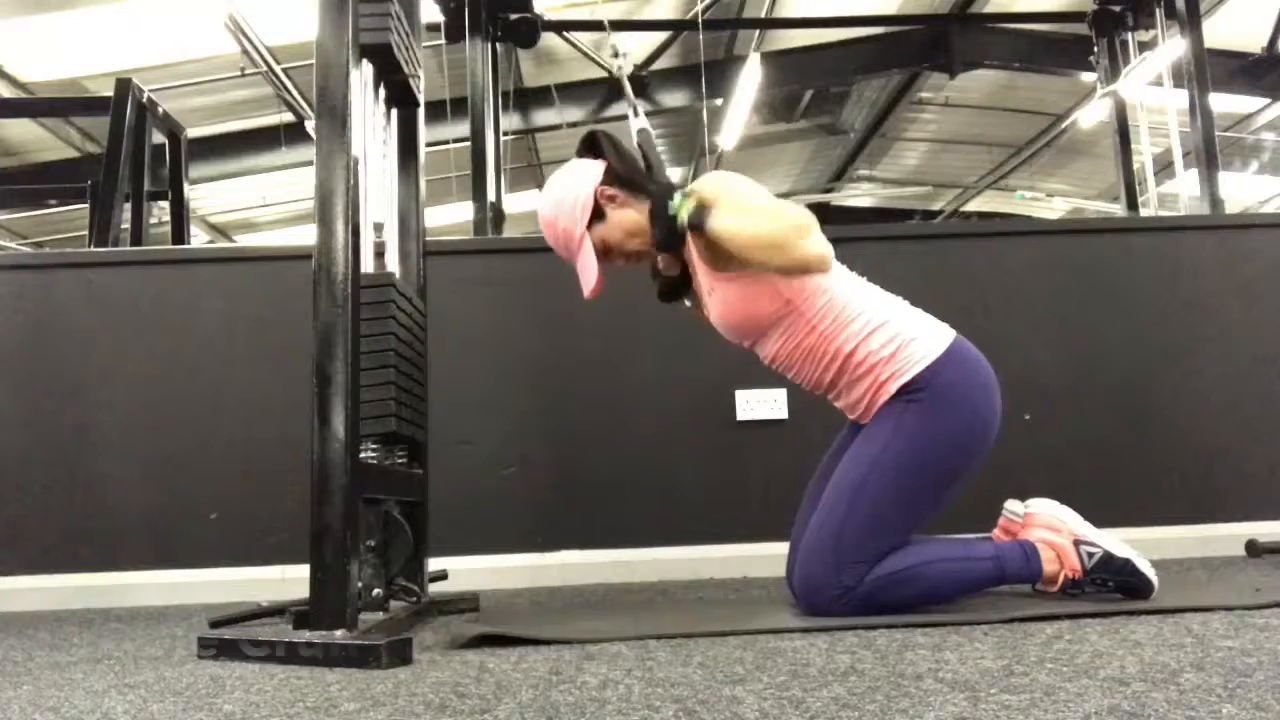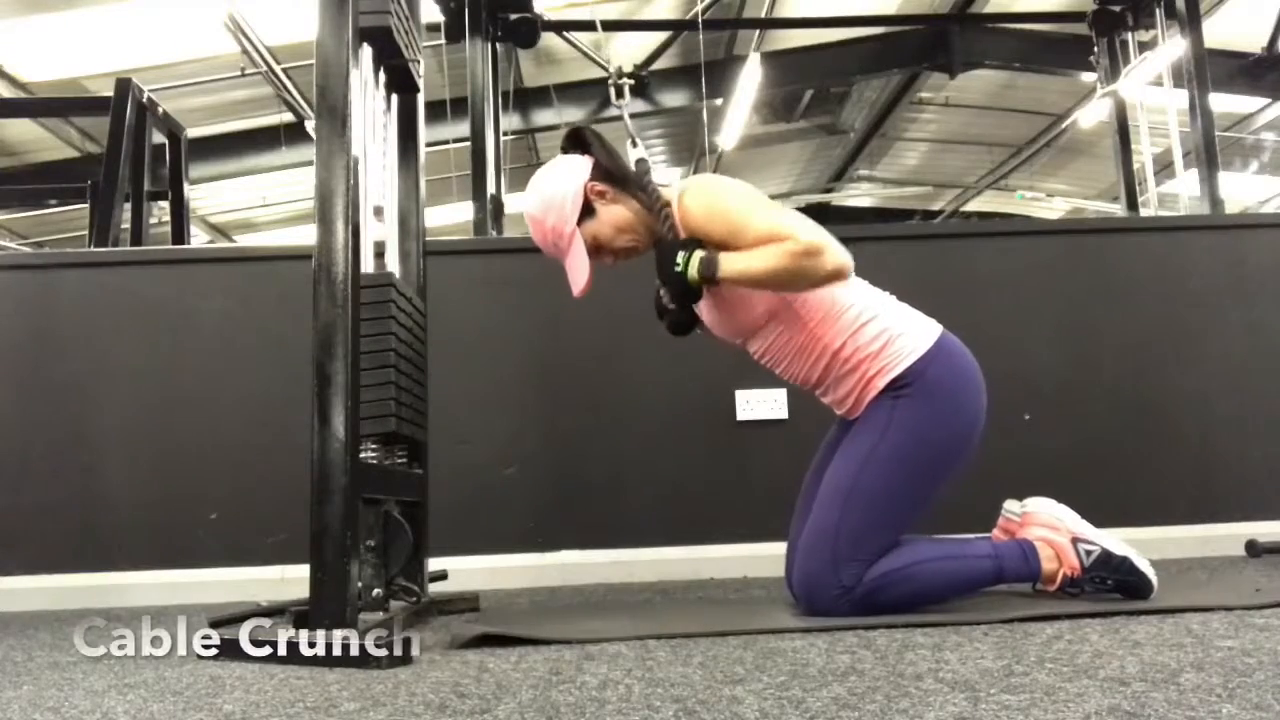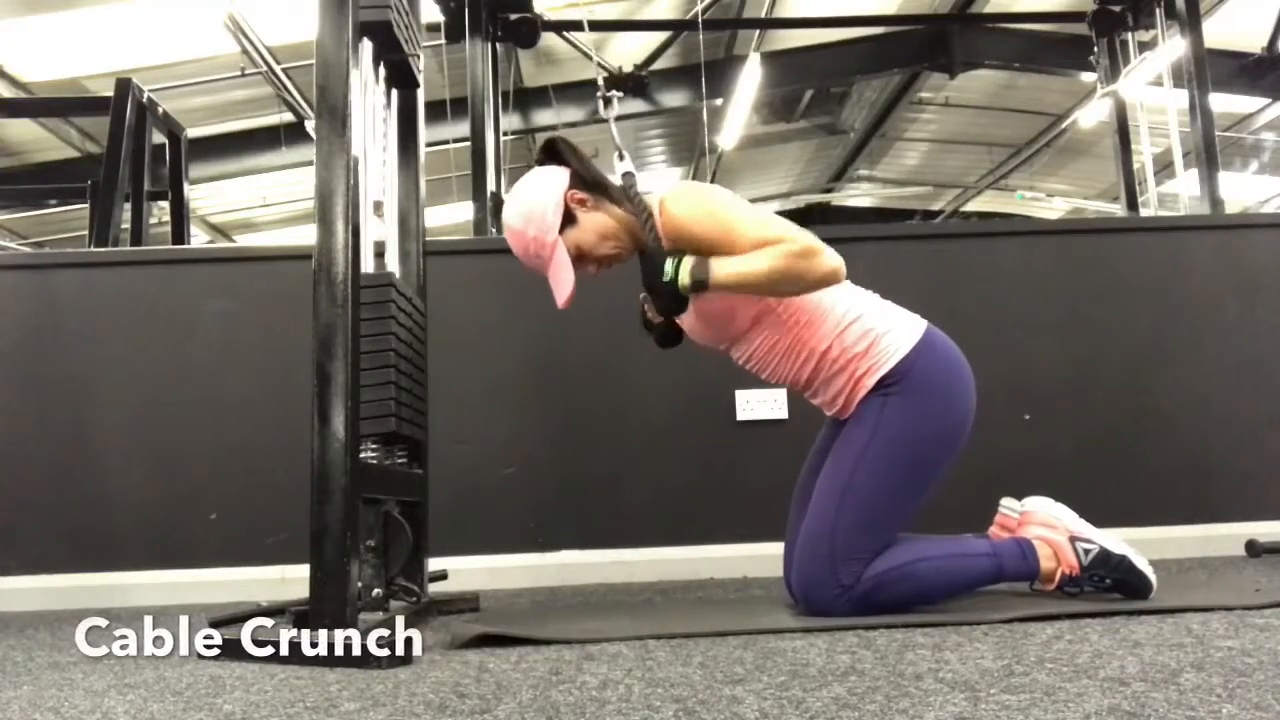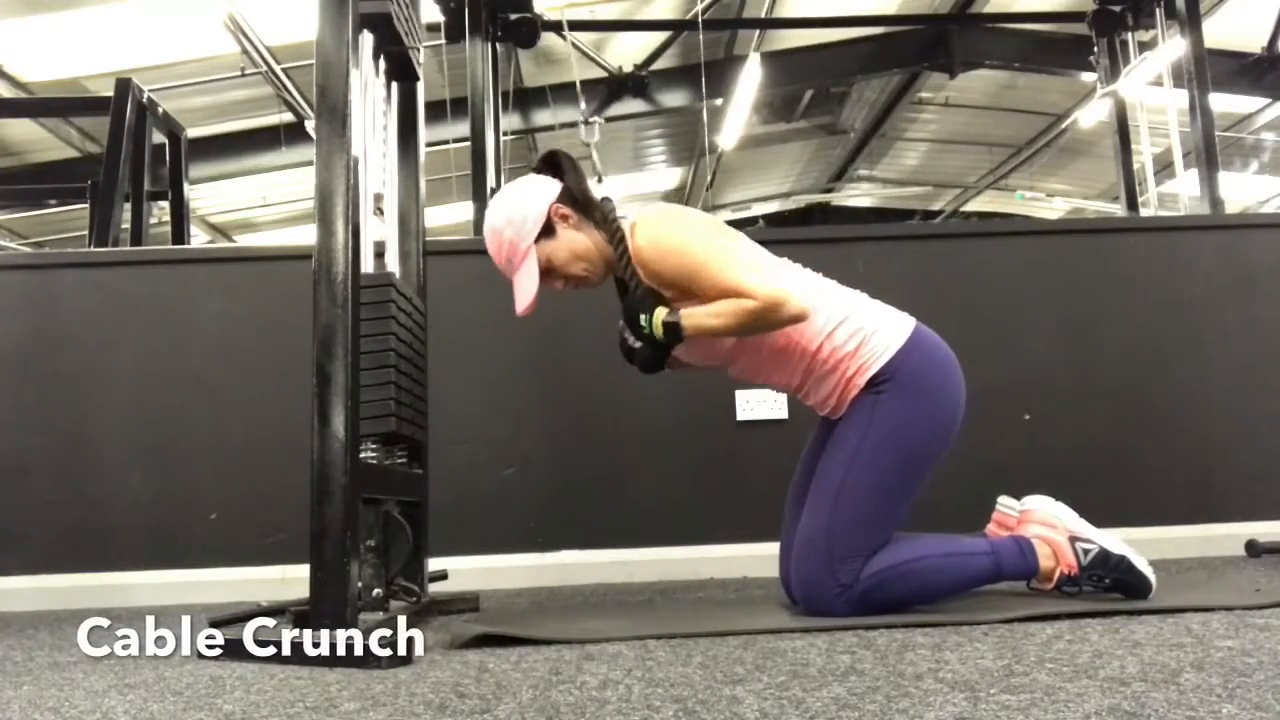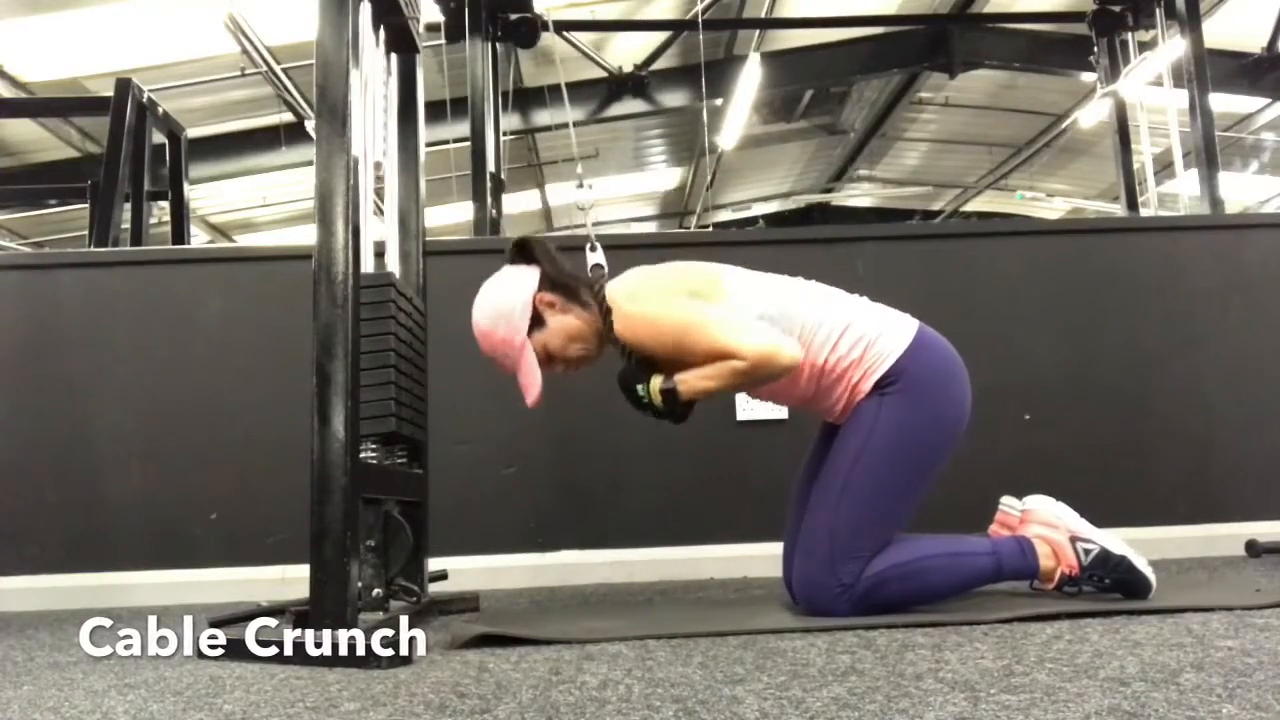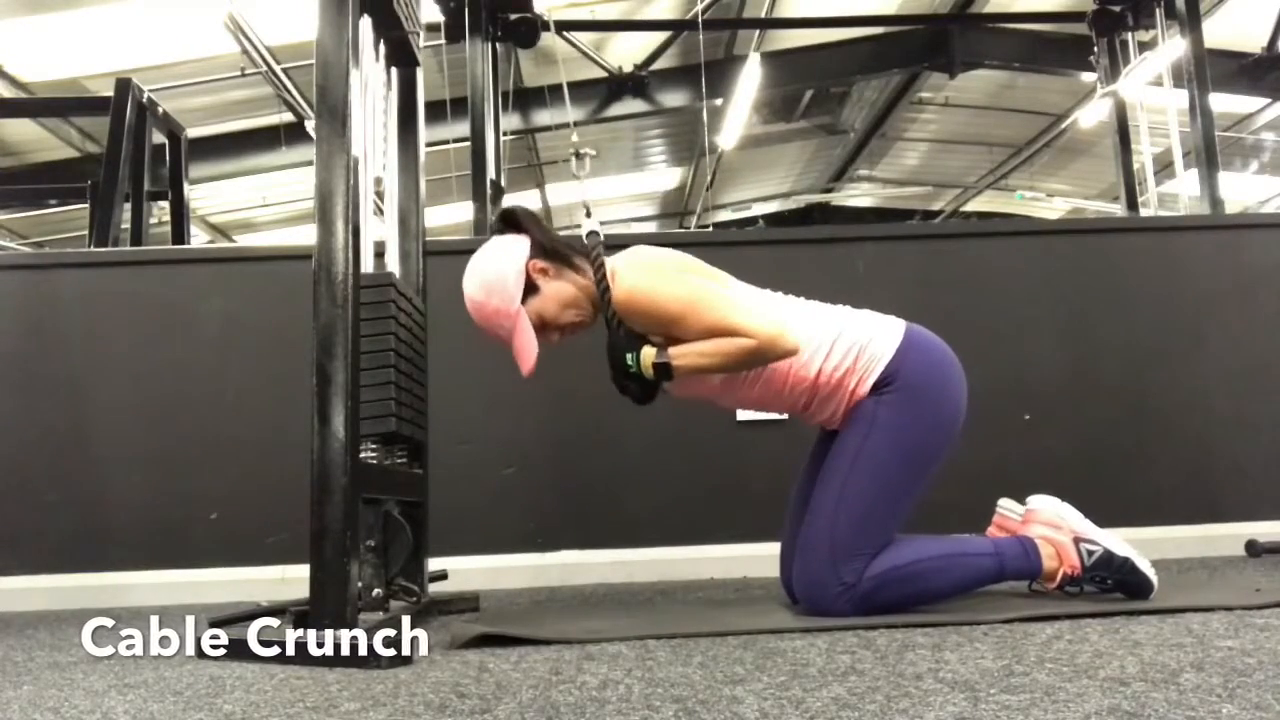
dt=0.5s
person 1, frame 1
left shoulder: (711, 197)
right shoulder: (690, 247)
left elbow: (810, 251)
left wrist: (697, 214)
right wrist: (686, 292)
left hip: (936, 388)
right hip: (902, 396)
left knee: (826, 587)
right knee: (812, 573)
left ankle: (1056, 556)
right ankle: (1016, 534)
person 1, frame 2
left shoulder: (698, 203)
right shoulder: (680, 241)
left elbow: (828, 260)
left wrist: (706, 267)
right wrist: (692, 310)
left hip: (923, 384)
right hip: (886, 393)
left knee: (828, 586)
right knee: (811, 574)
left ankle: (1054, 555)
right ankle: (1016, 535)
person 1, frame 3
left shoulder: (682, 210)
right shoulder: (662, 253)
left elbow: (821, 263)
left wrist: (697, 275)
right wrist: (675, 320)
left hip: (912, 380)
right hip: (873, 392)
left knee: (827, 588)
right knee: (809, 577)
left ankle: (1052, 555)
right ankle: (1013, 531)
person 1, frame 4
left shoulder: (653, 240)
right shoulder: (642, 269)
left elbow: (784, 302)
left wrist: (670, 324)
right wrist: (665, 351)
left hip: (905, 378)
right hip: (873, 386)
left knee: (825, 585)
right knee: (805, 576)
left ankle: (1051, 552)
right ankle: (1014, 530)
person 1, frame 5
left shoulder: (634, 315)
right shoulder: (642, 300)
left elbow: (775, 354)
left wrist: (667, 390)
right wrist: (675, 388)
left hip: (910, 378)
right hip: (880, 385)
left knee: (827, 587)
right knee: (808, 576)
left ankle: (1053, 552)
right ankle: (1015, 529)
person 1, frame 6
left shoulder: (633, 284)
right shoulder: (627, 303)
left elbow: (775, 338)
left wrist: (658, 363)
right wrist: (653, 370)
left hip: (906, 380)
right hip: (874, 389)
left knee: (829, 587)
right knee: (805, 578)
left ankle: (1054, 553)
right ankle: (1013, 531)
